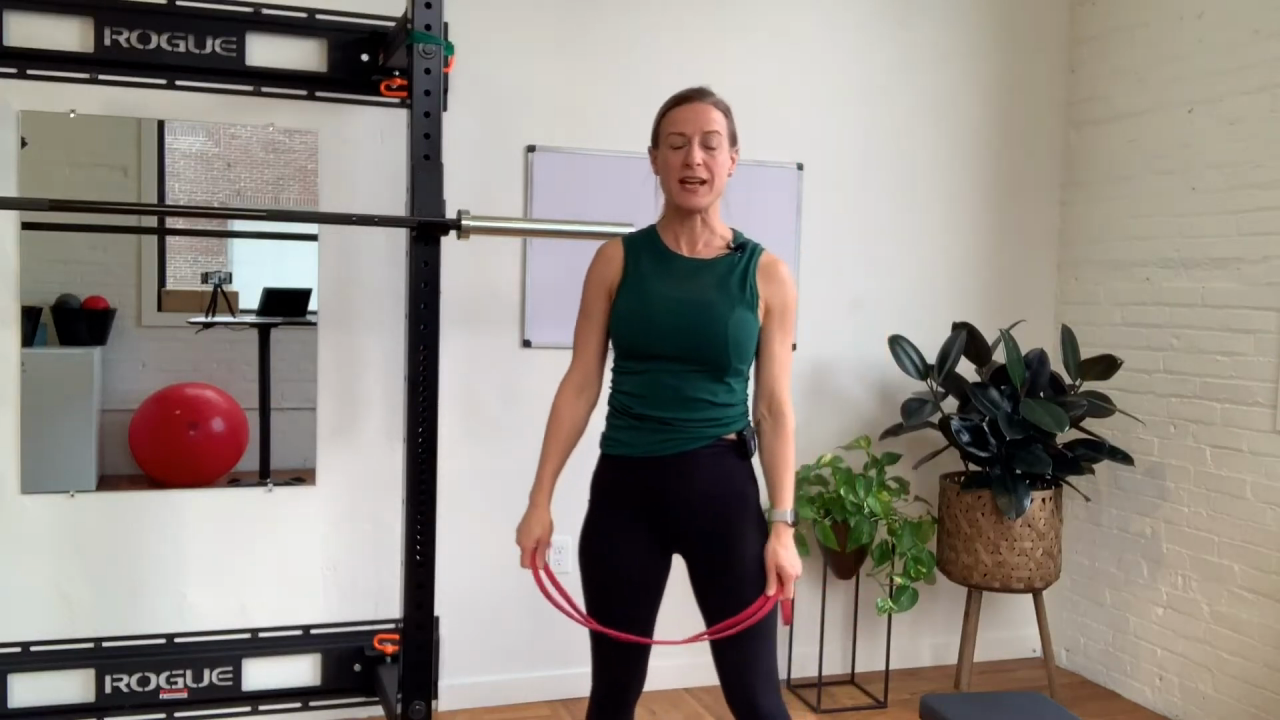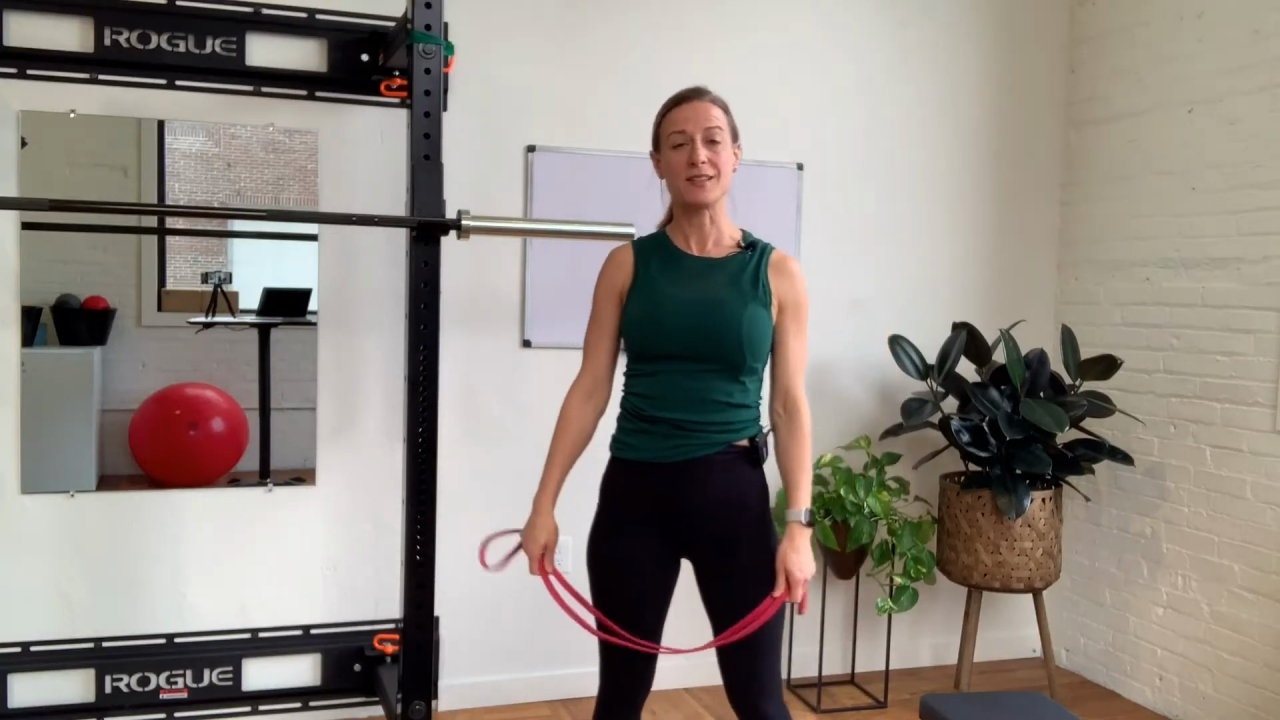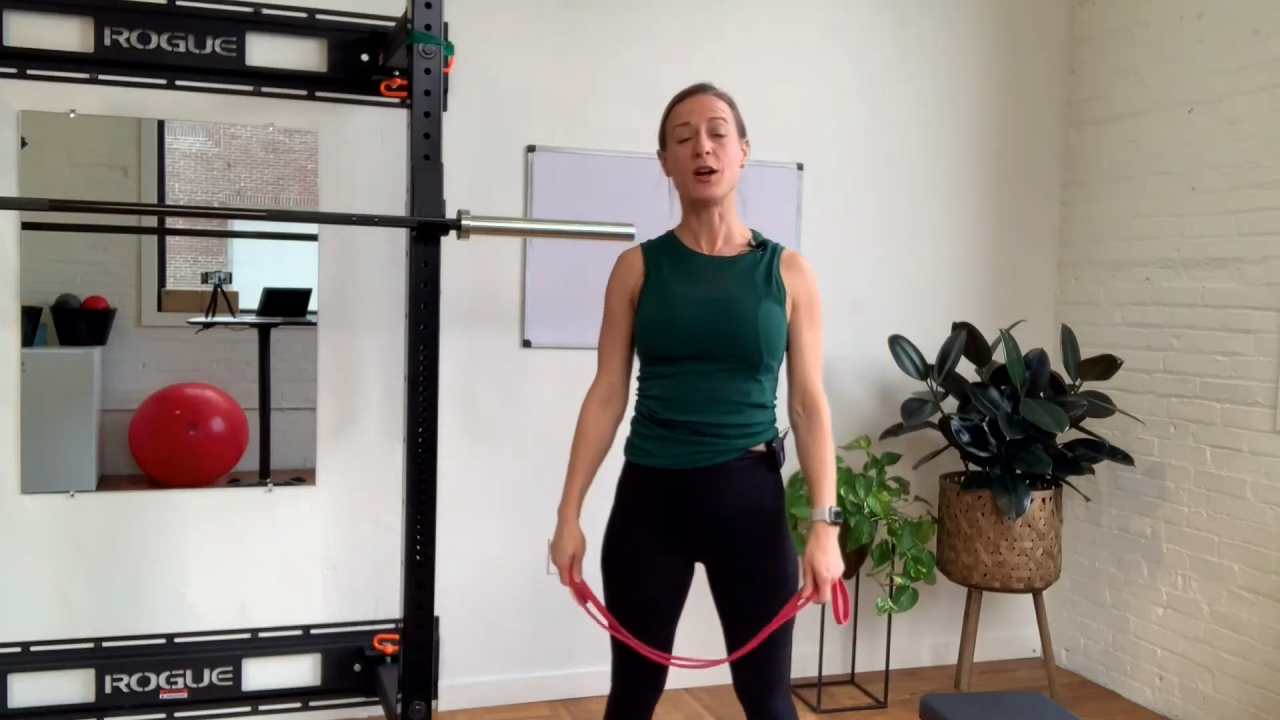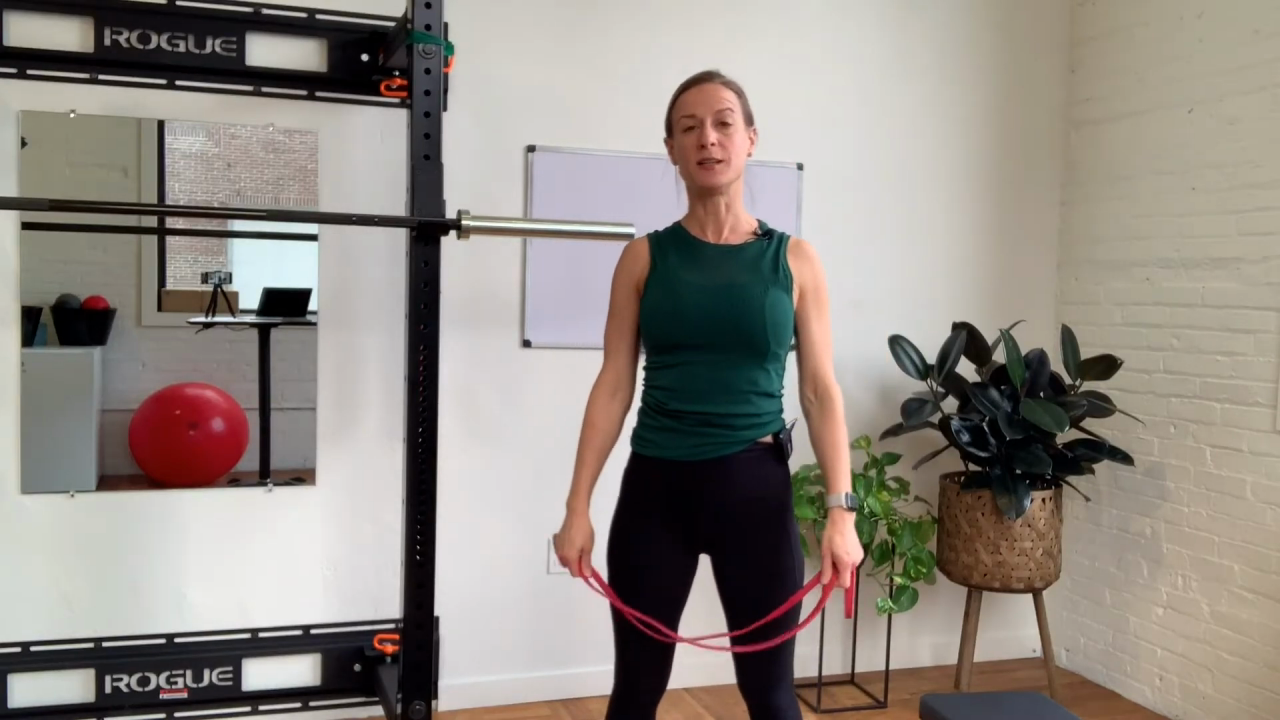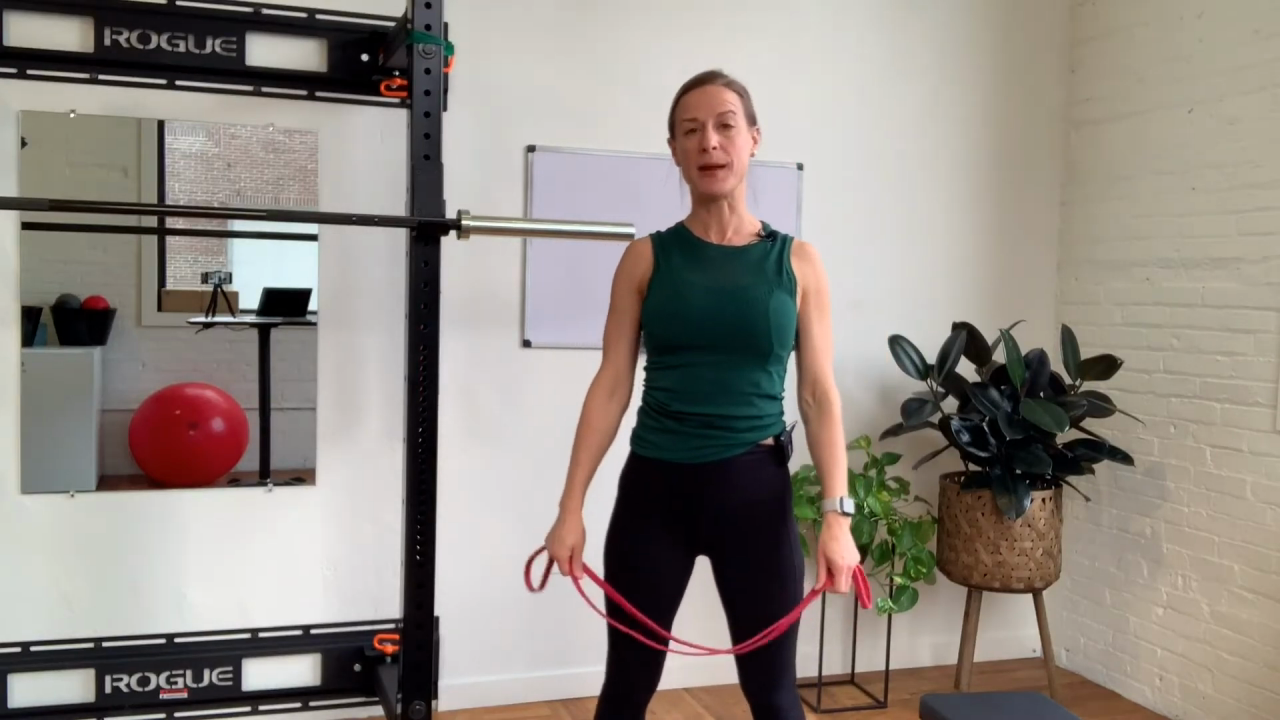
dt=0.2s
person 1, frame 1
left shoulder: (765, 272)
right shoulder: (617, 260)
left elbow: (774, 407)
right elbow: (581, 383)
left wrist: (783, 523)
right wrist: (540, 497)
left hip: (719, 484)
right hip: (625, 486)
person 1, frame 2
left shoulder: (776, 273)
right shoulder: (627, 265)
left elbow: (790, 405)
right elbow: (590, 388)
left wrist: (799, 525)
right wrist: (544, 502)
left hip: (731, 490)
right hip: (634, 491)
person 1, frame 3
left shoulder: (786, 271)
right shoulder: (637, 266)
left elbow: (808, 403)
right elbow: (606, 394)
left wrist: (824, 525)
right wrist: (569, 512)
left hip: (747, 495)
right hip: (650, 495)
person 1, frame 4
left shoulder: (794, 259)
right shoulder: (645, 257)
left elbow: (820, 390)
right elbow: (613, 386)
left wrist: (841, 510)
right wrist: (577, 506)
left hip: (753, 487)
right hip: (656, 487)
person 1, frame 5
left shoulder: (796, 261)
right shoulder: (647, 257)
left elbow: (819, 395)
right elbow: (611, 384)
left wrist: (836, 515)
right wrist: (571, 506)
left hip: (754, 489)
right hip: (655, 487)
